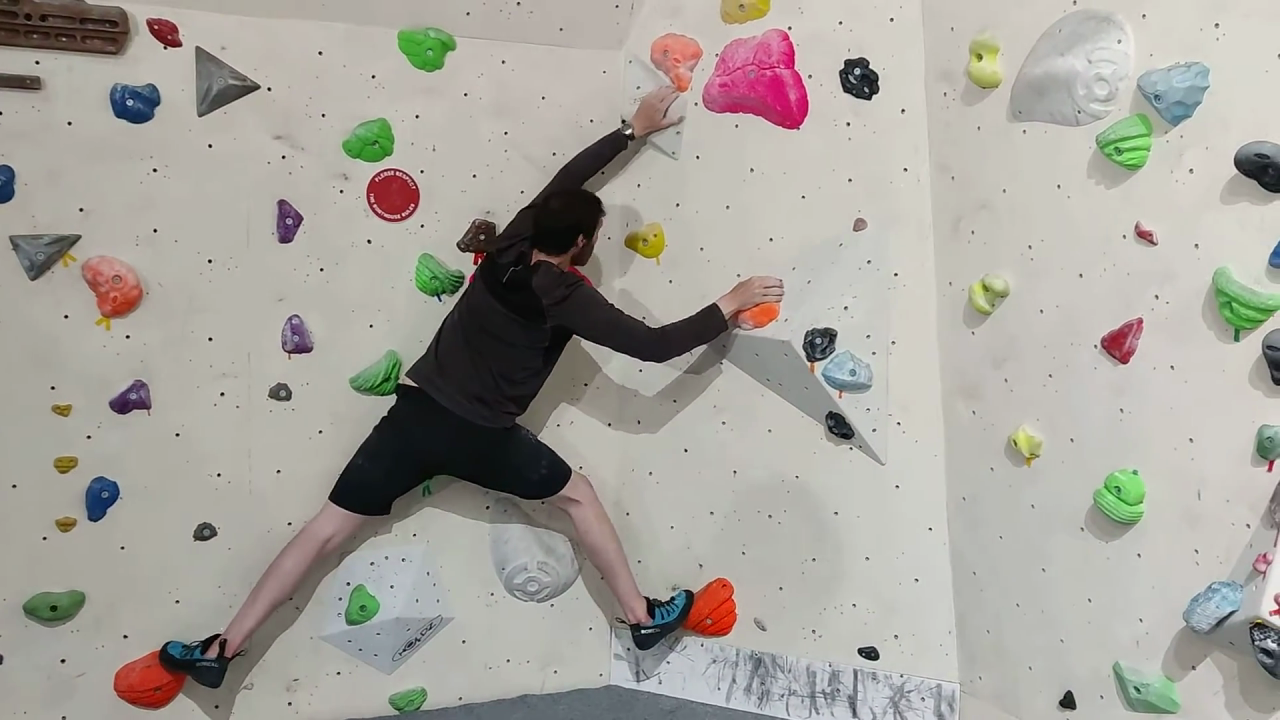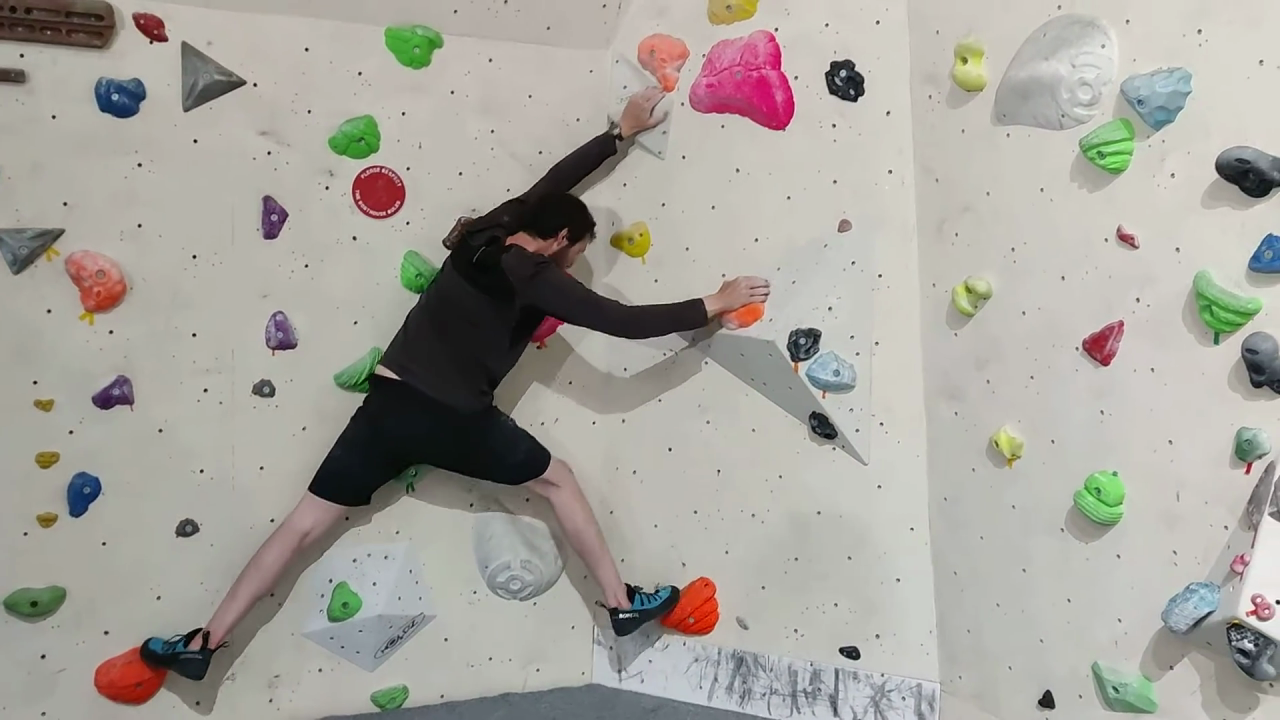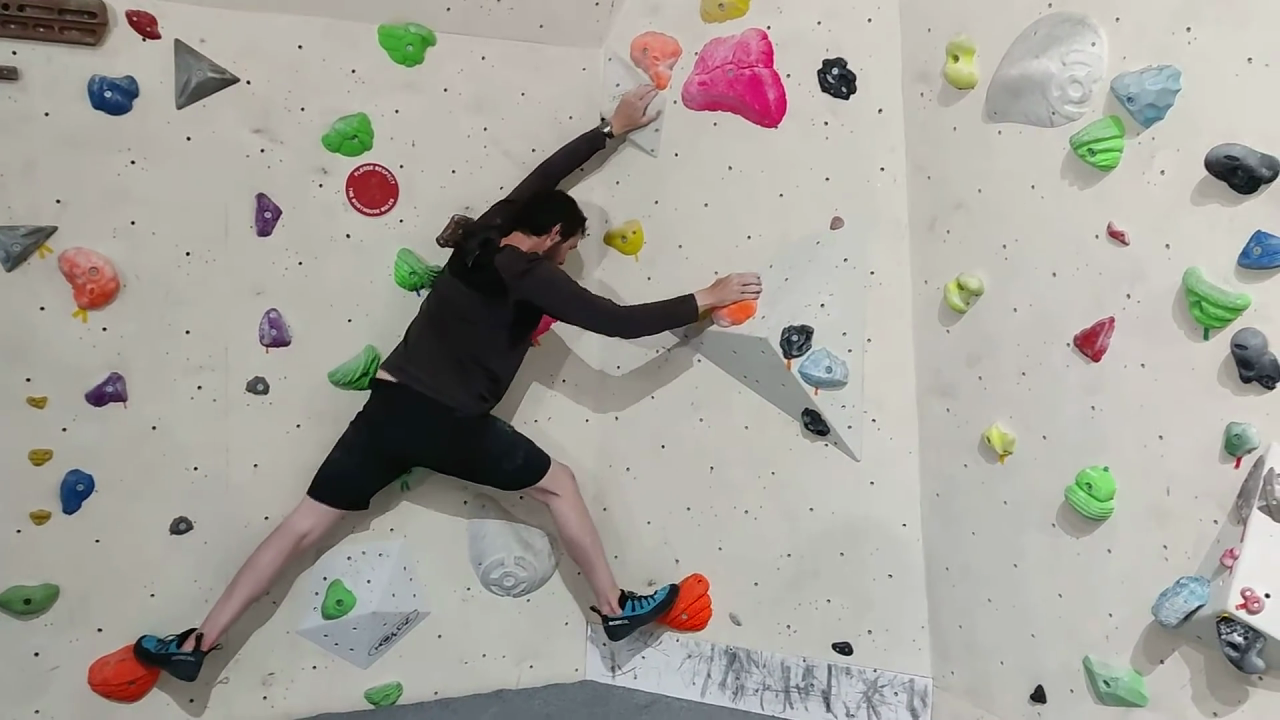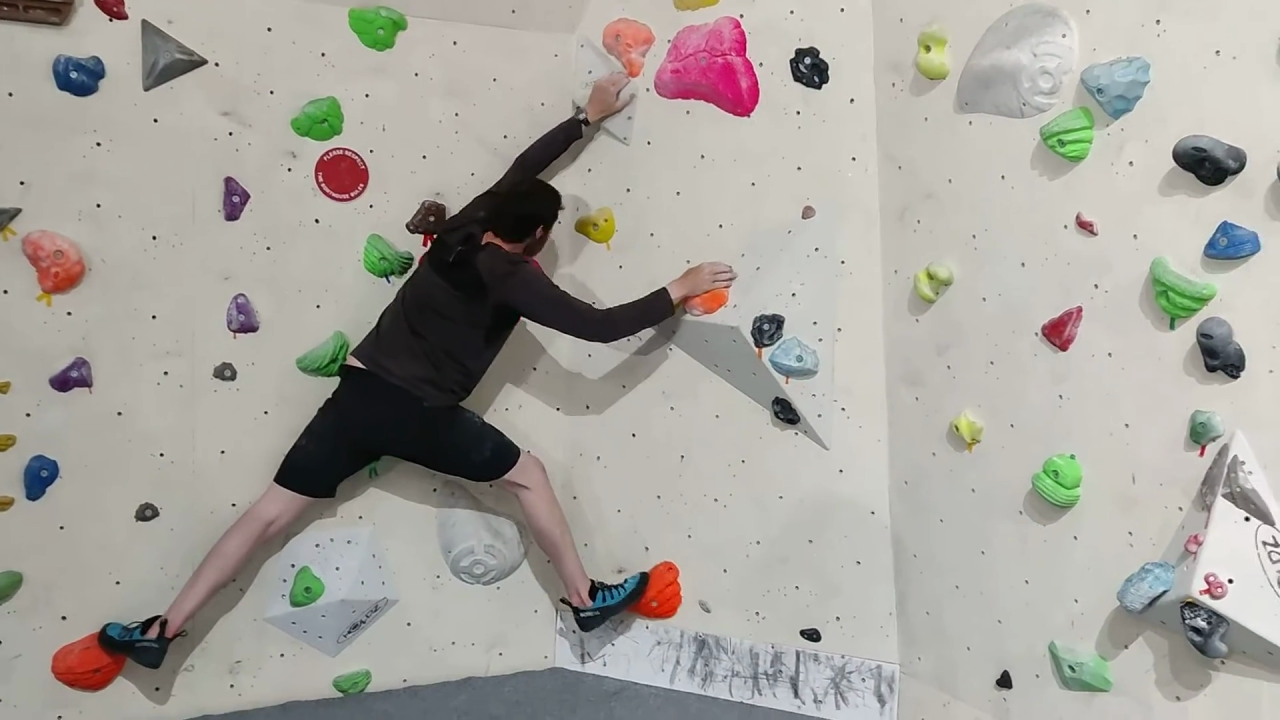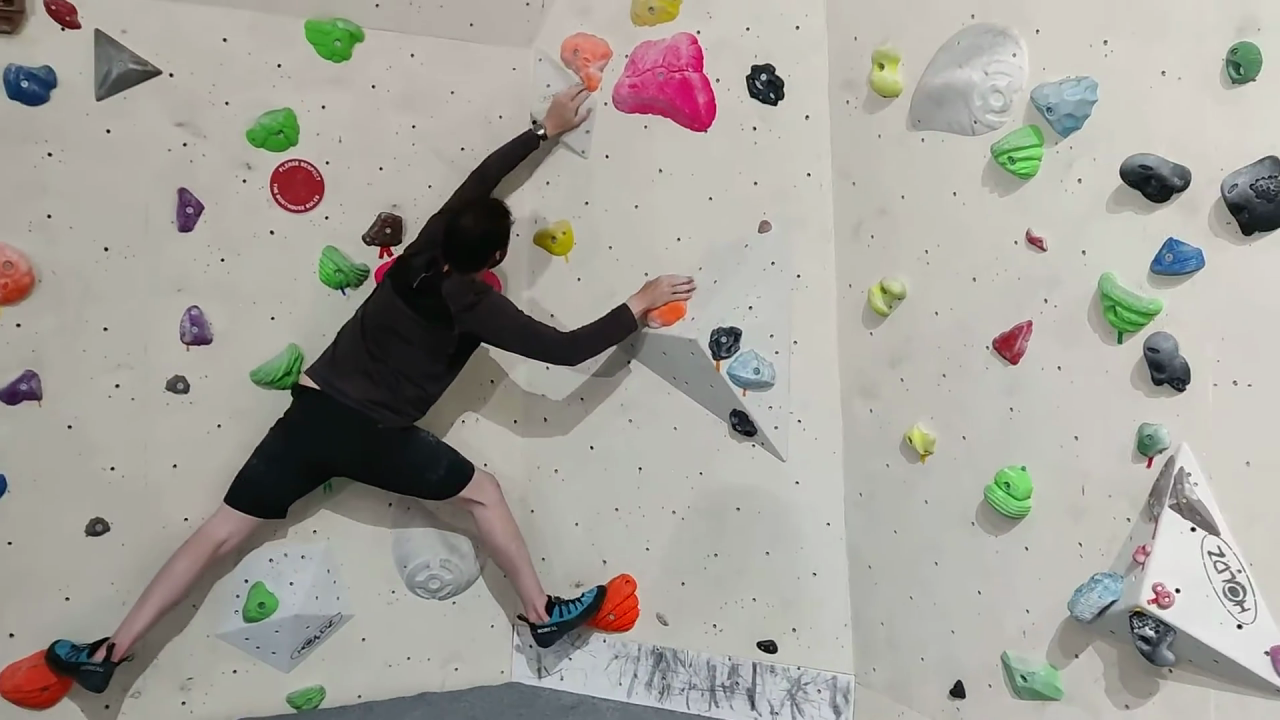
dt=0.5s
person 1, frame 1
left shoulder: (512, 242)
right shoulder: (564, 296)
left elbow: (566, 177)
right elbow: (654, 345)
left wrist: (632, 131)
right wrist: (728, 306)
left hip: (414, 414)
right hip: (476, 436)
left knee: (323, 531)
right knee: (578, 494)
left ankle: (221, 650)
right ankle: (641, 617)
person 1, frame 2
left shoulder: (484, 232)
right shoulder: (536, 279)
left elbow: (553, 180)
right elbow: (627, 322)
left wrist: (620, 133)
right wrist: (712, 305)
left hip: (388, 404)
right hip: (452, 420)
left knee: (304, 523)
right knee: (559, 480)
left ankle: (204, 643)
right ankle: (620, 602)
person 1, frame 3
left shoulder: (483, 235)
right shoulder: (532, 276)
left elbow: (542, 176)
right elbow: (623, 322)
left wrist: (610, 129)
right wrist: (705, 298)
left hip: (389, 407)
right hip: (450, 426)
left knee: (302, 526)
right knee: (559, 484)
left ankle: (196, 644)
right ankle: (614, 608)
person 1, frame 4
left shoulder: (464, 228)
right shoulder: (510, 275)
left elbow: (522, 168)
right elbow: (601, 326)
left wrist: (587, 117)
right wrist: (678, 290)
left hip: (358, 395)
right hip: (418, 416)
left knee: (269, 513)
right knee: (529, 476)
left ankle: (161, 630)
right ankle: (583, 598)
person 1, frame 5
left shoulder: (425, 250)
right shoulder: (476, 307)
left elbow: (479, 179)
right elbow: (567, 349)
left wrist: (545, 130)
right wrist: (640, 303)
left hip: (310, 414)
right hip: (370, 438)
left knee: (217, 535)
right knee: (484, 493)
left ankle: (108, 654)
right ankle: (542, 615)
